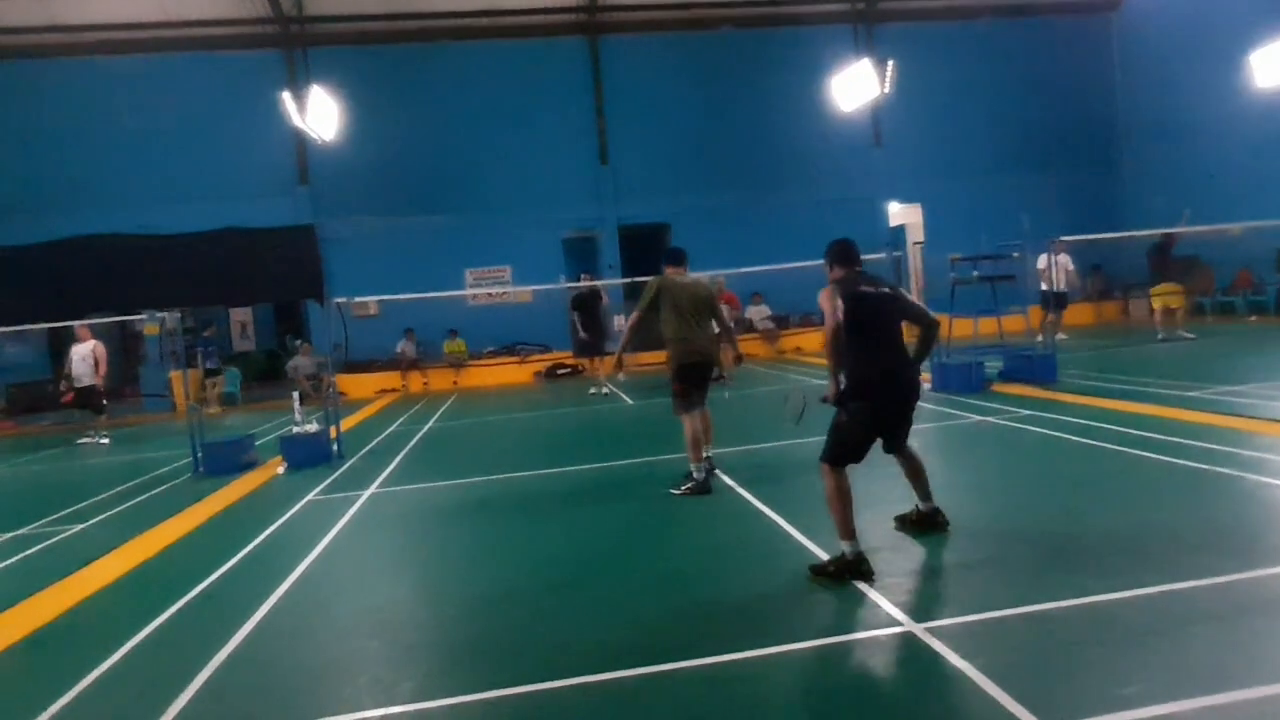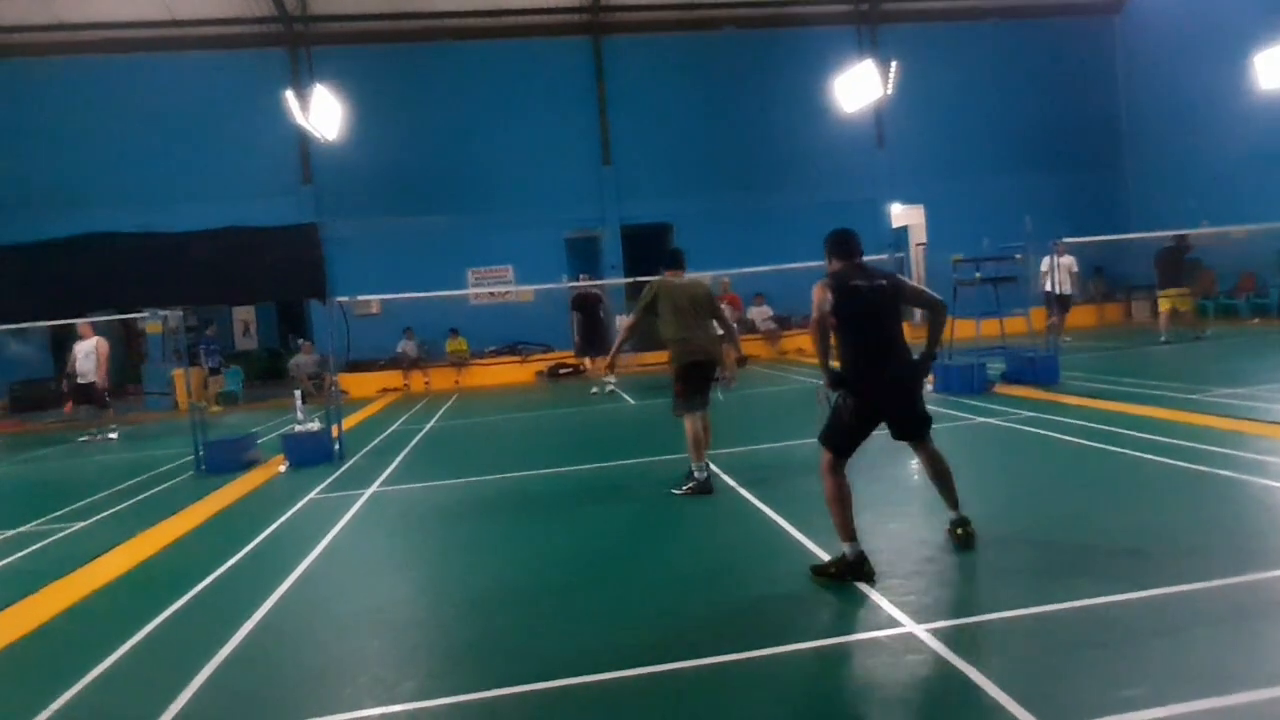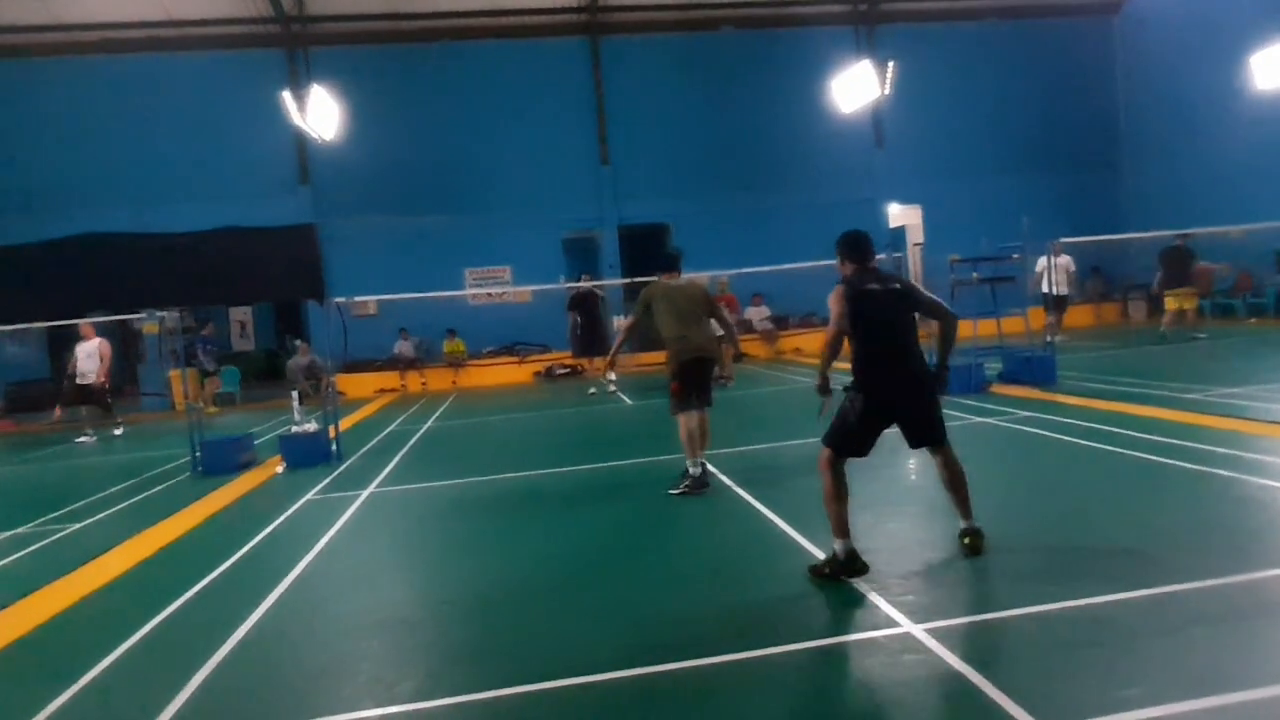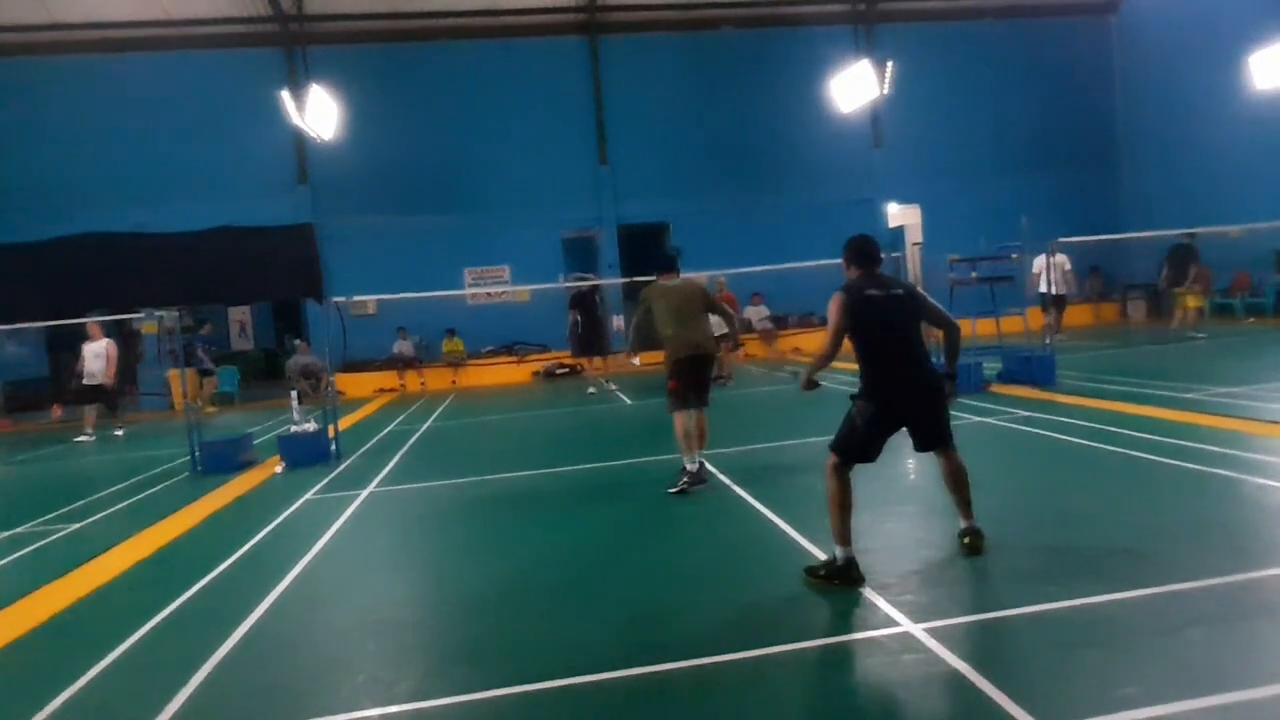
dt=0.2s
person 1, frame 1
left shoulder: (831, 291)
right shoulder: (887, 290)
left elbow: (834, 329)
right elbow: (931, 324)
left wrist: (834, 382)
right wrist: (913, 365)
left hip: (865, 391)
right hip: (904, 384)
left knee: (833, 466)
right knee: (898, 447)
left ankle: (851, 557)
right ankle: (928, 512)
person 1, frame 2
left shoulder: (826, 286)
right shoulder: (889, 280)
left elbow: (819, 321)
right elbow: (938, 305)
left wrist: (826, 369)
right wrist: (929, 354)
left hip: (860, 386)
right hip: (903, 378)
left knee: (831, 463)
right knee: (923, 445)
left ankle: (852, 557)
right ankle: (959, 522)
person 1, frame 3
left shoulder: (843, 291)
right shoulder: (902, 285)
left elbow: (836, 333)
right elbow: (948, 317)
left wrist: (822, 376)
right wrist: (941, 368)
left hip: (872, 389)
right hip: (917, 382)
left knee: (829, 460)
right knee: (942, 451)
left ankle: (843, 554)
right ankle: (970, 529)
person 1, frame 4
left shoulder: (844, 297)
right shoulder: (907, 291)
left elbow: (831, 348)
right elbow: (951, 328)
left wrist: (809, 374)
right wrist: (949, 376)
left hip: (879, 395)
right hip: (925, 387)
left knee: (837, 467)
right knee: (946, 451)
left ankle: (843, 561)
right ankle: (970, 530)
person 2, frame 1
left shoulder: (658, 284)
right shoulder: (702, 286)
left elbow: (633, 321)
right elbow: (724, 324)
left wrist: (619, 353)
right wrist: (735, 351)
left hip: (682, 355)
right hip: (708, 353)
left knee: (687, 413)
right knee: (700, 405)
left ankle: (699, 477)
right ankle: (706, 457)
person 2, frame 2
left shoulder: (656, 288)
right shoulder: (701, 287)
left elbow: (630, 324)
right elbow: (725, 323)
left wrist: (612, 354)
right wrist: (738, 352)
left hip: (684, 355)
right hip: (710, 353)
left knee: (689, 414)
right knee: (702, 410)
left ankle: (700, 477)
right ankle: (701, 464)
person 2, frame 3
left shoulder: (652, 291)
right shoulder: (698, 288)
left elbow: (628, 325)
right elbow: (725, 321)
left wrist: (613, 354)
right wrist: (736, 348)
left hip: (682, 354)
right hip: (708, 351)
left knee: (683, 412)
right knee: (701, 409)
left ankle: (695, 473)
right ankle: (699, 464)
person 2, frame 4
left shoulder: (650, 292)
right shoulder: (696, 287)
left elbow: (635, 325)
right elbow: (728, 314)
left wrist: (632, 348)
right wrist: (735, 338)
left hip: (679, 353)
right hip: (706, 349)
left knee: (680, 411)
right knee: (699, 408)
left ankle: (692, 469)
right ankle: (697, 462)
